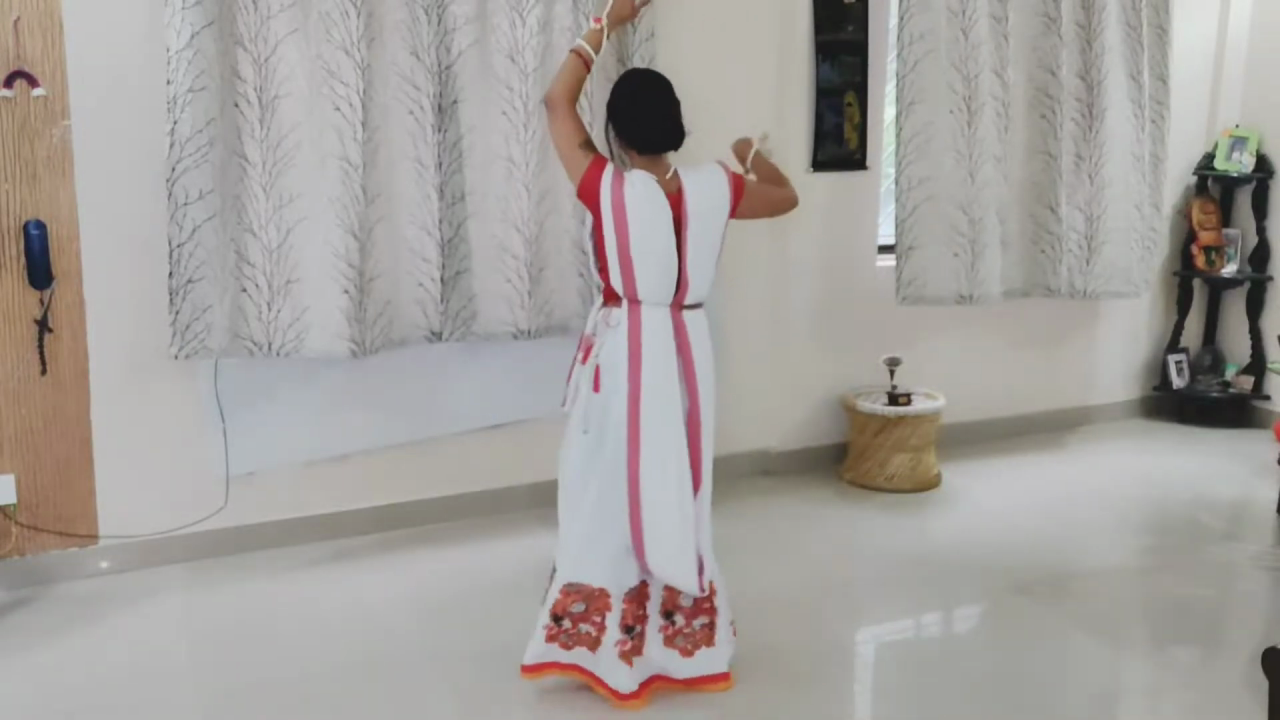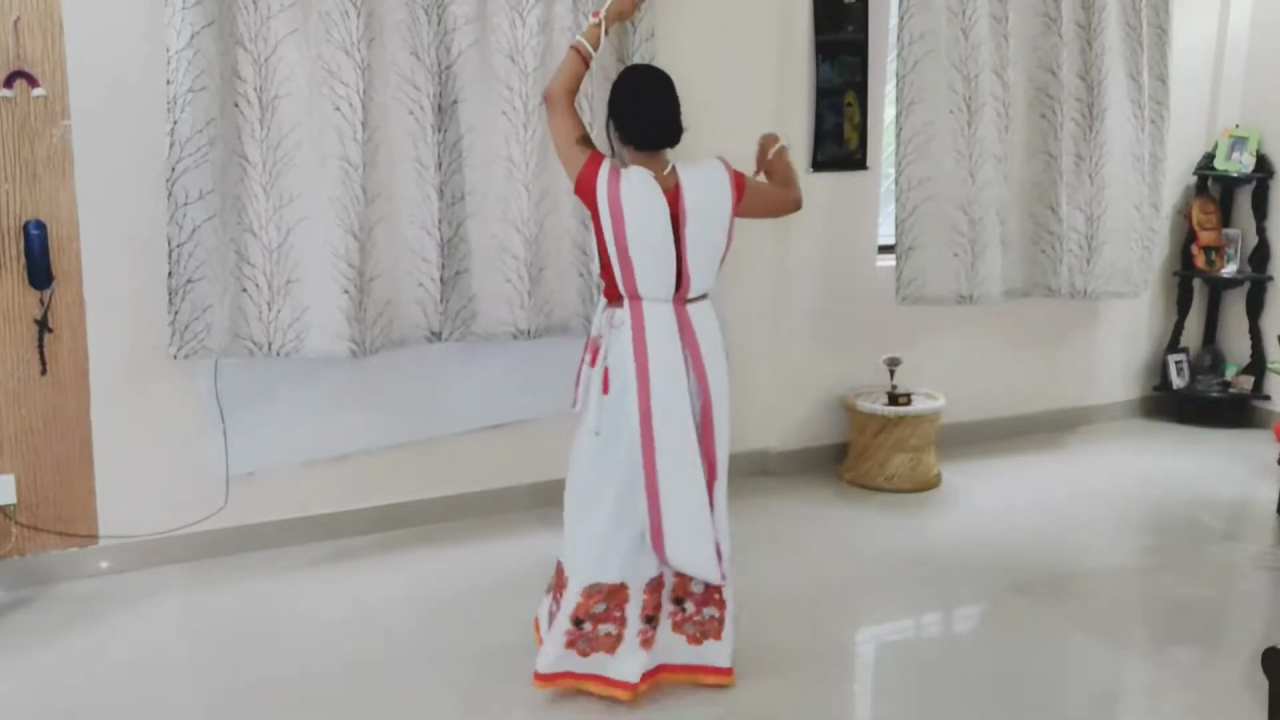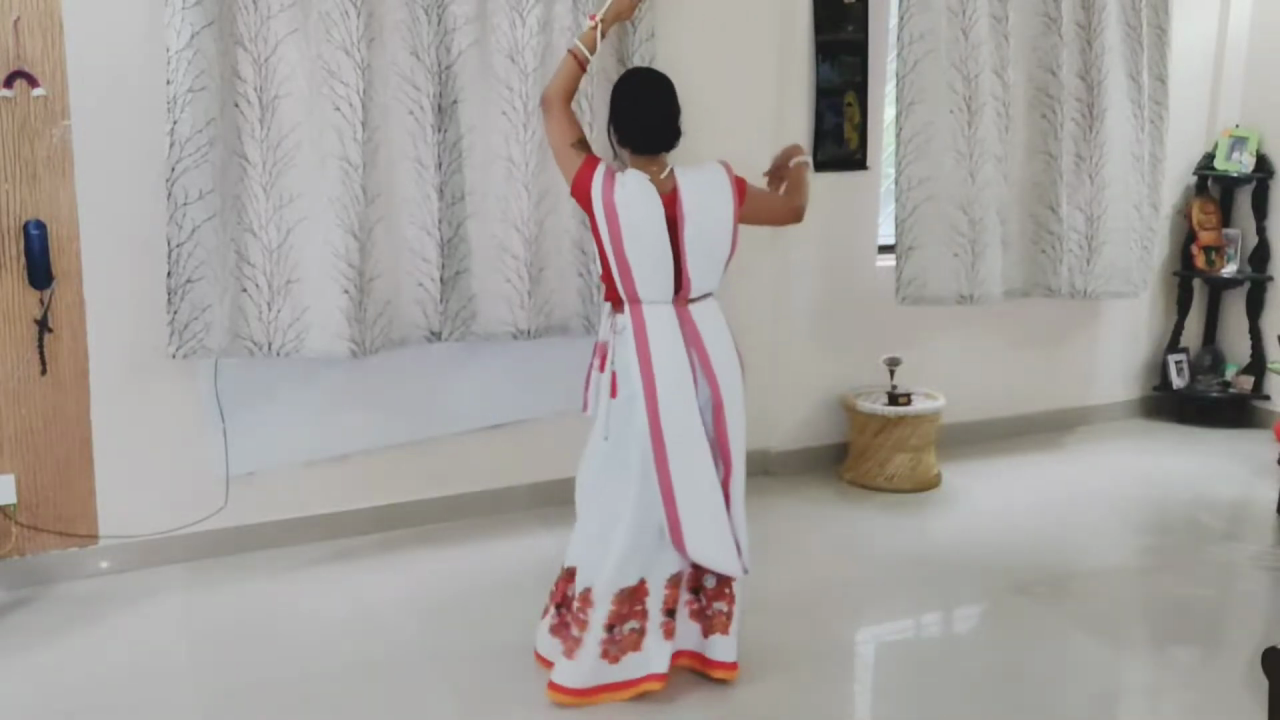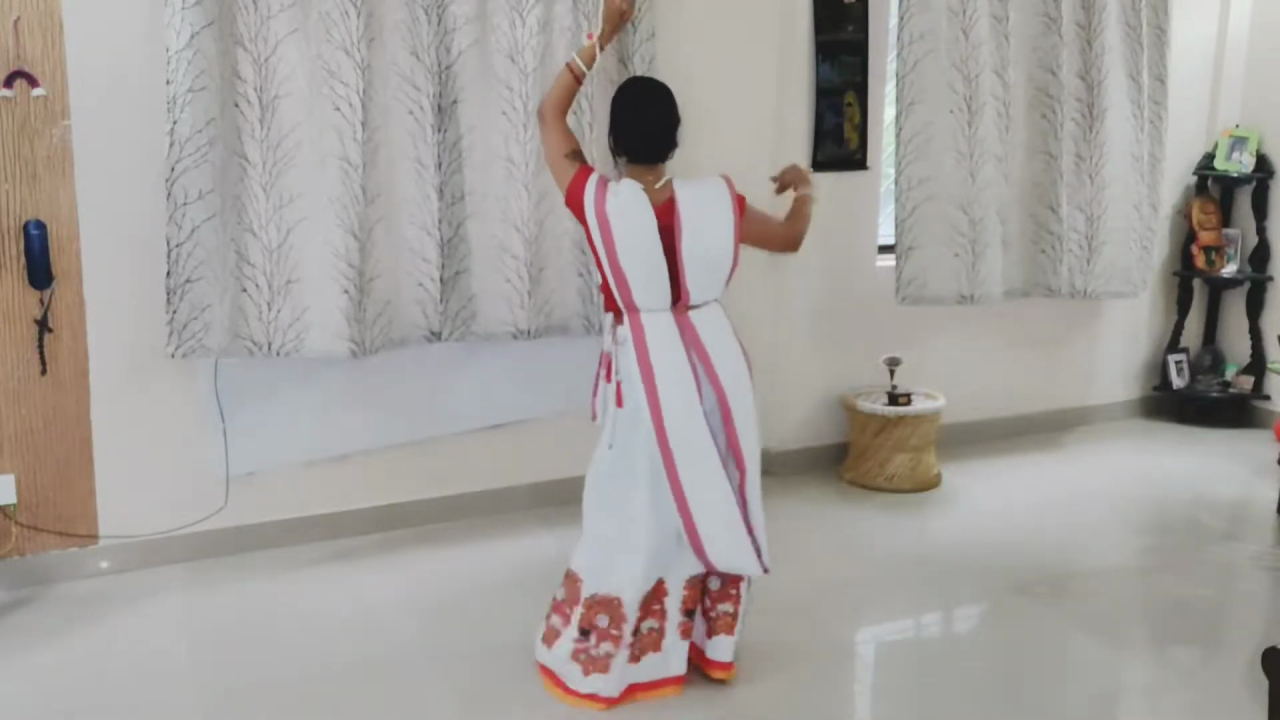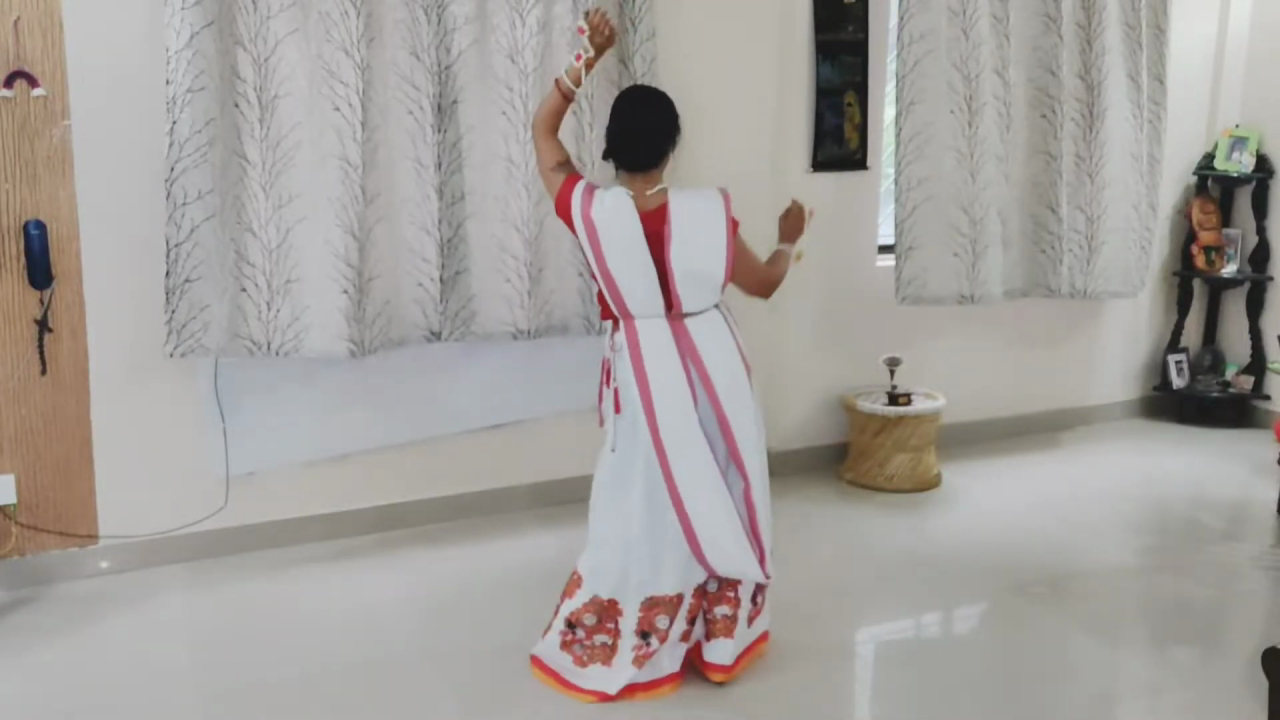
dt=0.1s
person 1, frame 1
left shoulder: (610, 190)
right shoulder: (712, 188)
left elbow: (557, 102)
right elbow: (786, 198)
right wrist: (753, 159)
left hip: (622, 356)
right hip: (687, 356)
left knee: (608, 502)
right knee: (675, 501)
left ankle: (610, 653)
right ankle: (685, 648)
person 1, frame 2
left shoulder: (607, 187)
right shoulder: (712, 184)
left elbow: (557, 100)
right elbow: (790, 197)
right wrist: (776, 160)
left hip: (632, 355)
right hip: (695, 352)
left knee: (613, 500)
right knee: (688, 495)
left ankle: (600, 649)
right ankle: (693, 643)
person 1, frame 3
left shoulder: (603, 191)
right shoulder: (713, 188)
left elbow: (554, 103)
right elbow: (793, 210)
right wrist: (794, 167)
left hip: (639, 360)
right hip: (706, 352)
left knee: (625, 503)
right knee: (703, 496)
left ankle: (609, 654)
right ankle: (702, 637)
person 1, frame 4
left shoulder: (597, 202)
right shoulder: (713, 199)
left elbow: (550, 117)
right elbow: (787, 237)
right wrist: (803, 191)
left hip: (646, 366)
right hip: (713, 361)
left knee: (631, 509)
right knee: (715, 498)
left ankle: (612, 656)
right ankle: (717, 643)
person 1, frame 5
left shoulder: (588, 209)
right shoulder: (706, 211)
left elbow: (542, 129)
right elbow: (764, 284)
left wrist: (590, 58)
right wrist: (788, 239)
left hip: (645, 375)
right hip: (713, 369)
left knee: (638, 516)
right knee: (719, 503)
left ankle: (606, 654)
right ankle: (720, 643)
